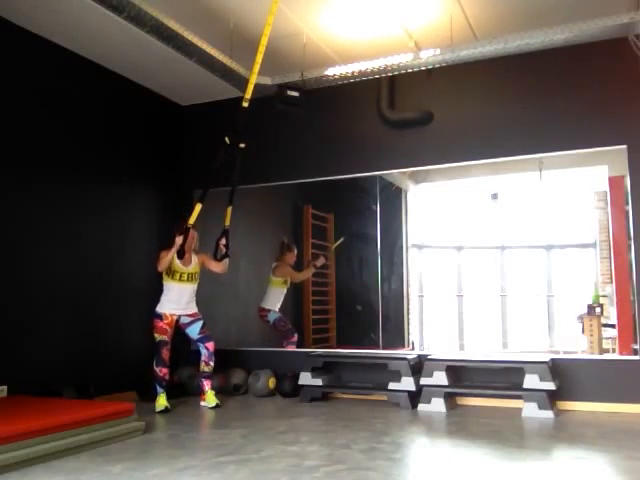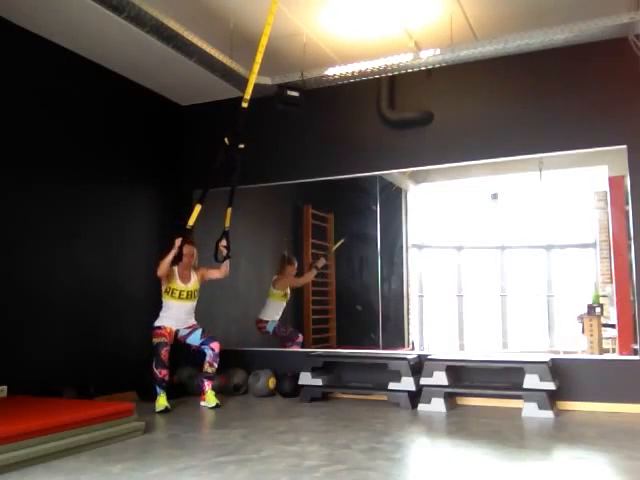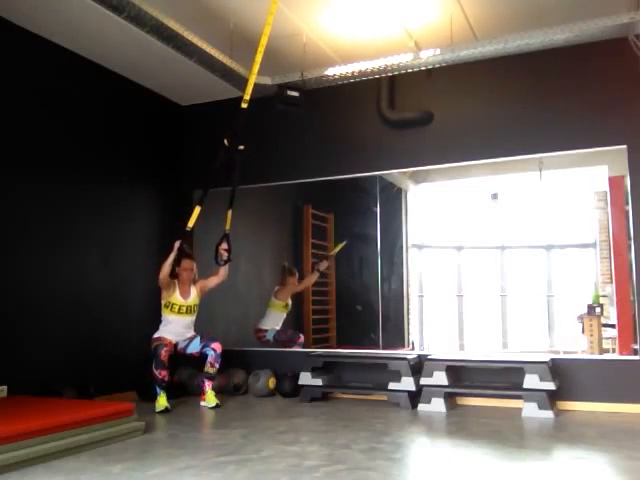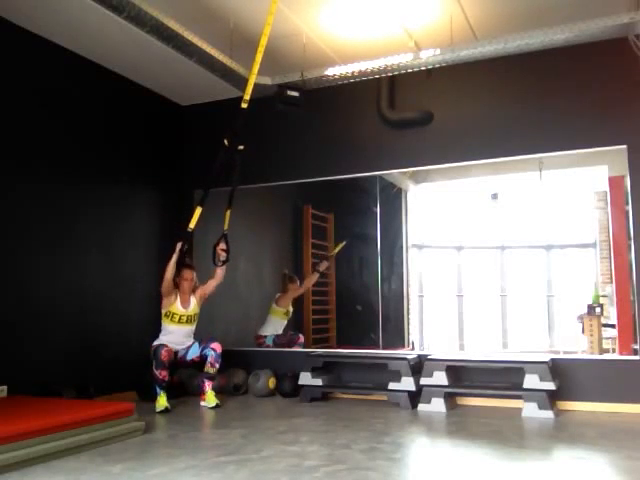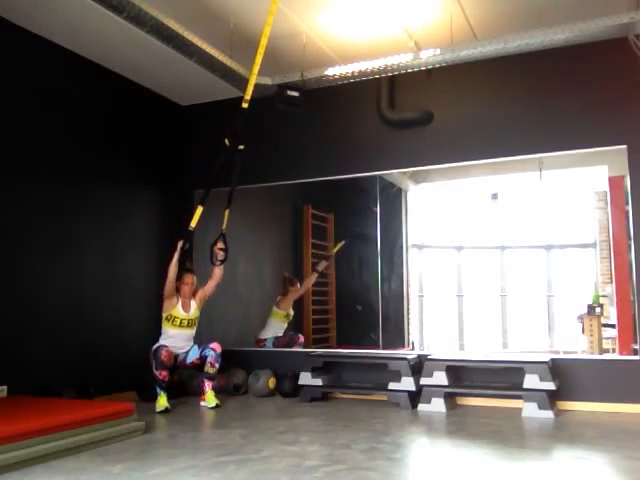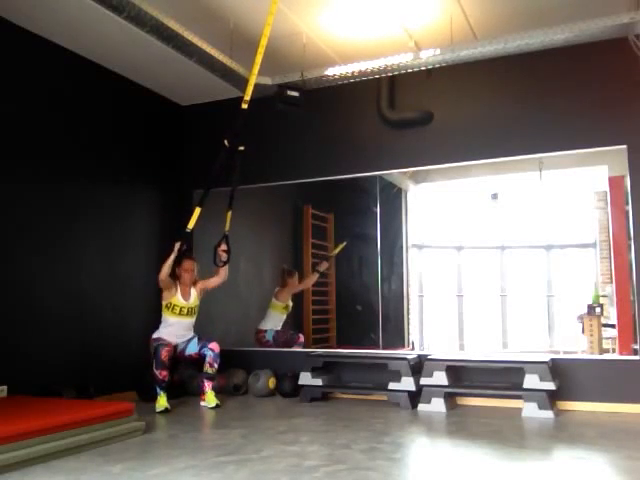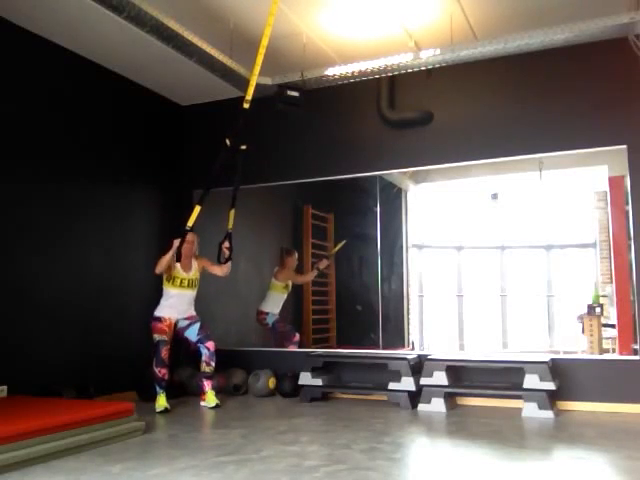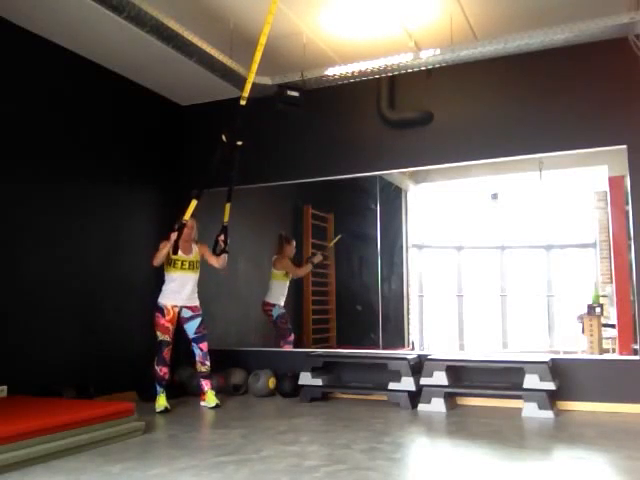
dt=0.2s
person 1, frame 1
left shoulder: (200, 258)
right shoulder: (168, 254)
left elbow: (221, 269)
right elbow: (160, 267)
left wrist: (224, 251)
right wrist: (175, 248)
left hip: (189, 313)
right hip: (165, 313)
left knee: (208, 345)
right knee: (163, 350)
left ankle: (206, 393)
right ankle: (161, 396)
person 1, frame 2
left shoulder: (199, 274)
right shoulder: (170, 274)
left elbow: (223, 273)
right elbow: (160, 272)
left wrist: (224, 253)
right wrist: (174, 249)
left hip: (188, 326)
right hip: (165, 326)
left knee: (213, 346)
right knee: (161, 351)
left ankle: (206, 393)
right ankle: (161, 396)
person 1, frame 3
left shoulder: (199, 288)
right shoulder: (169, 288)
left elbow: (221, 277)
right elbow: (162, 276)
left wrist: (224, 257)
right wrist: (174, 253)
left hip: (187, 338)
right hip: (165, 337)
left knee: (215, 347)
right knee: (161, 352)
left ankle: (206, 393)
right ankle: (161, 396)
person 1, frame 4
left shoulder: (198, 296)
right shoulder: (170, 297)
left elbow: (217, 279)
right elbow: (167, 278)
left wrist: (222, 257)
right wrist: (176, 254)
left hip: (187, 348)
right hip: (165, 346)
left knee: (215, 348)
right knee: (162, 353)
left ankle: (206, 394)
right ankle: (161, 396)
person 1, frame 5
left shoulder: (198, 299)
right shoulder: (171, 300)
left elbow: (215, 279)
right elbow: (169, 279)
left wrist: (219, 256)
right wrist: (178, 253)
left hip: (187, 352)
right hip: (166, 349)
left knee: (214, 348)
right knee: (162, 354)
left ankle: (207, 394)
right ankle: (161, 396)
person 1, frame 6
left shoulder: (198, 288)
right shoulder: (169, 288)
left elbow: (221, 278)
right elbow: (161, 278)
left wrist: (224, 258)
right wrist: (174, 254)
left hip: (186, 340)
right hip: (164, 338)
left knee: (213, 348)
right knee: (162, 352)
left ankle: (207, 394)
right ankle: (161, 396)
person 1, frame 7
left shoulder: (200, 263)
right shoulder: (170, 260)
left elbow: (224, 272)
right elbow: (158, 270)
left wrist: (227, 254)
right wrist: (173, 251)
left hip: (187, 316)
right hip: (164, 317)
left knee: (208, 345)
right knee: (162, 349)
left ankle: (207, 393)
right ankle: (160, 396)
person 1, frame 8
left shoulder: (200, 248)
right shoulder: (167, 245)
left elbow: (220, 264)
right elbow: (156, 262)
right wrist: (171, 243)
left hip: (191, 305)
right hip: (168, 304)
left knee: (201, 345)
right knee: (164, 347)
left ankle: (206, 393)
right ankle: (161, 395)
